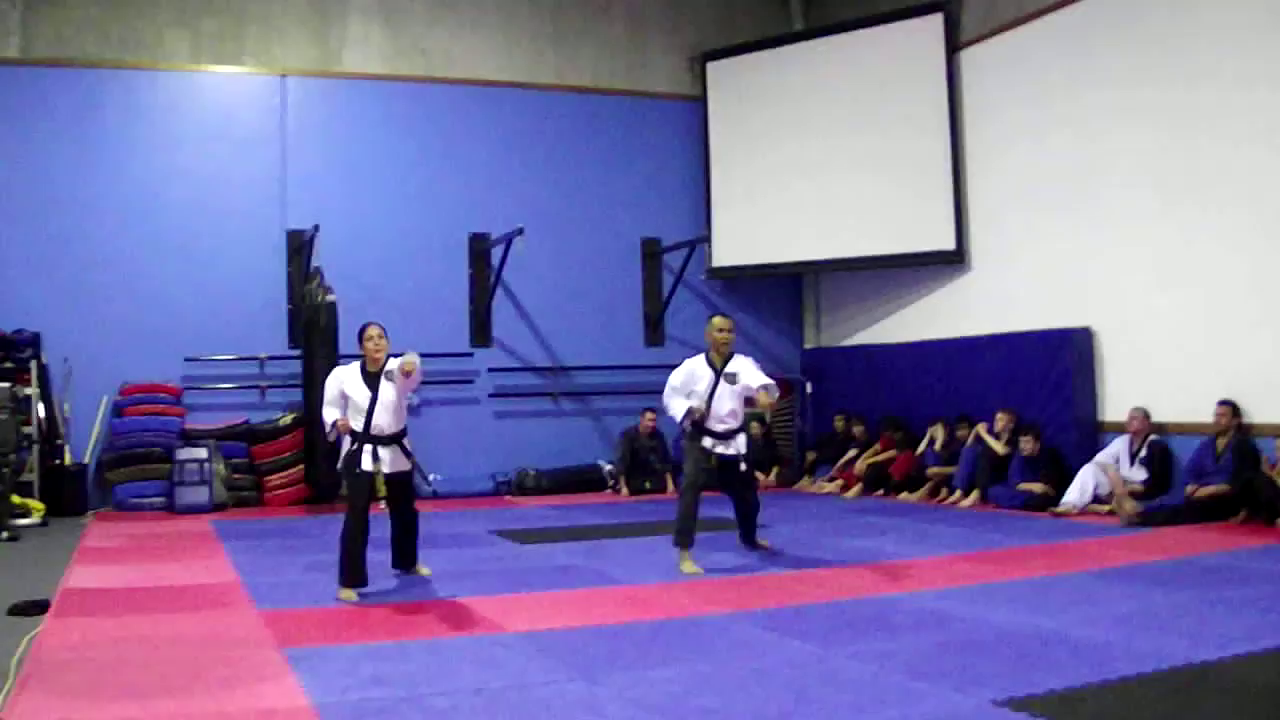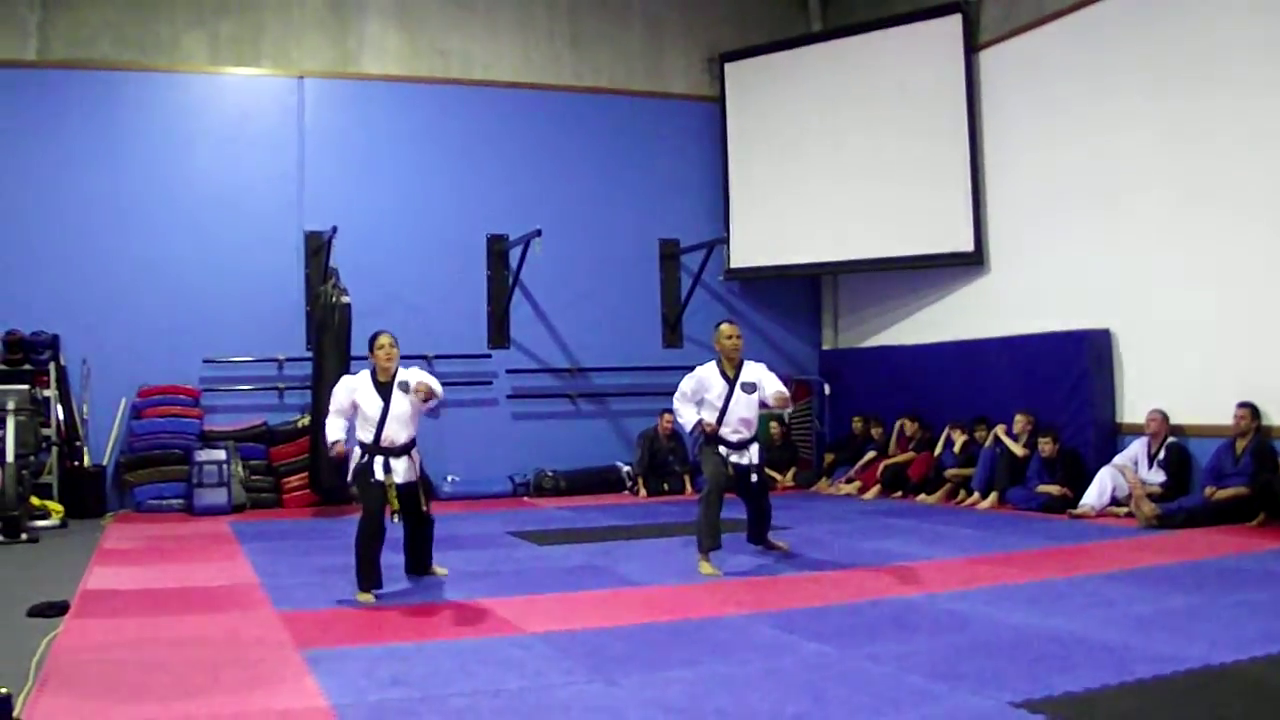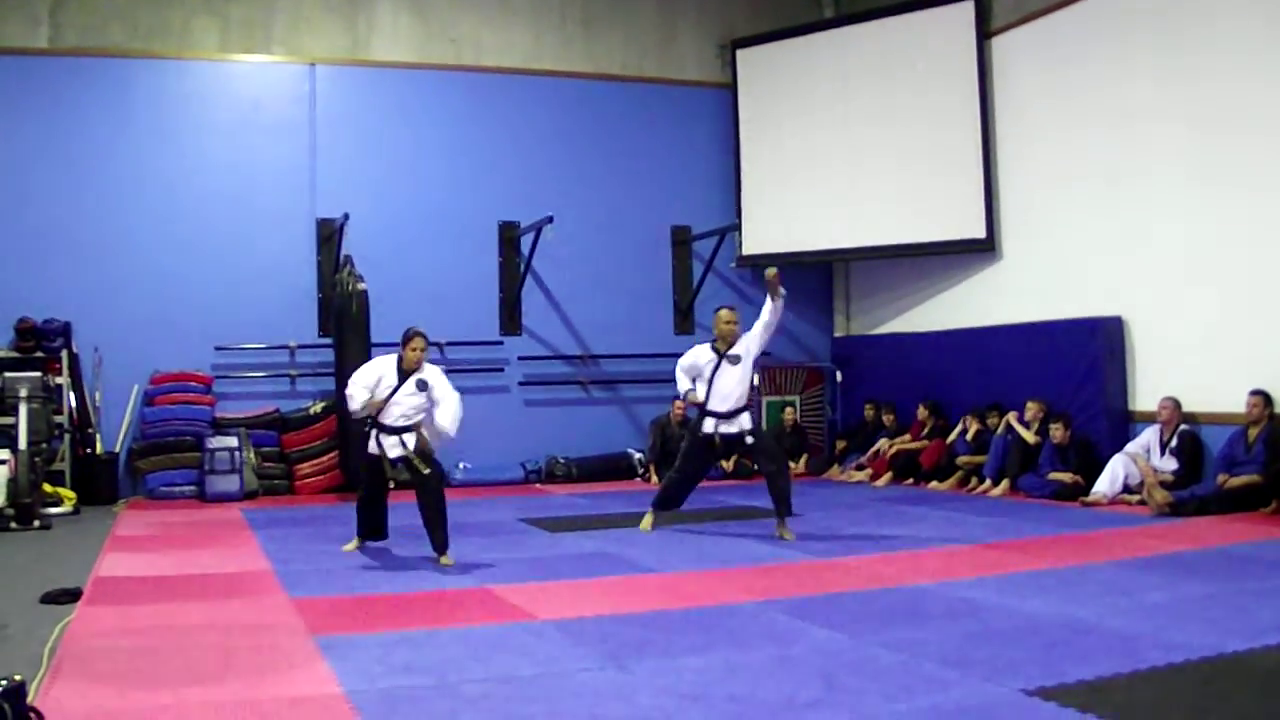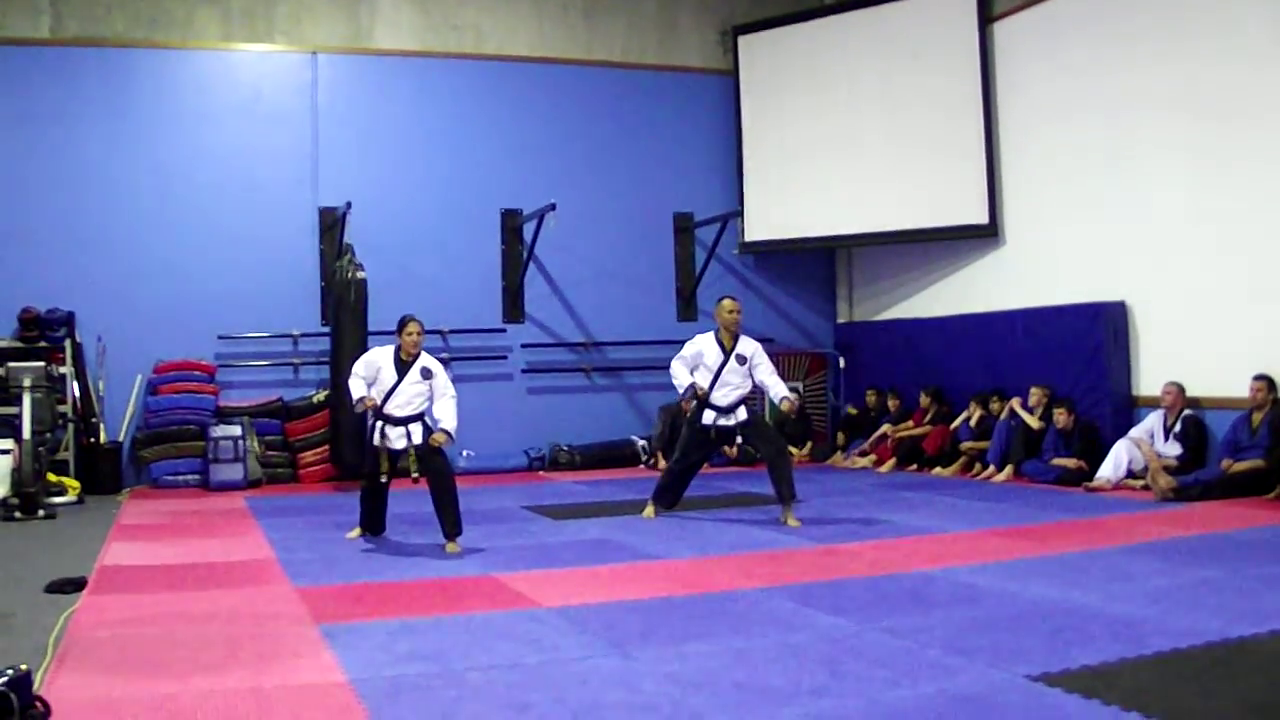
dt=1s
person 1, frame 1
left shoulder: (398, 368)
right shoulder: (345, 375)
left elbow: (410, 377)
right elbow: (331, 405)
left wrist: (410, 368)
right wrist: (335, 422)
left hip: (395, 452)
right hip: (360, 454)
left knee: (405, 511)
right knee: (357, 515)
left ankle: (407, 562)
right ankle: (349, 582)
person 1, frame 2
left shoulder: (412, 377)
right shoulder: (354, 385)
left elbow: (433, 392)
right elbow: (337, 414)
left wrist: (429, 391)
right wrist: (336, 440)
left hip: (406, 461)
right hip: (372, 463)
left knee: (419, 517)
right knee: (372, 521)
left ankle: (420, 566)
right ankle: (366, 585)
person 1, frame 3
left shoulder: (432, 375)
right shoulder: (382, 364)
left elbow: (451, 404)
right elbow: (355, 386)
left wrist: (437, 428)
right wrist: (365, 404)
left hip: (412, 441)
right hip: (380, 439)
left knee: (431, 489)
right knee: (371, 491)
left ankle: (442, 549)
right ankle: (364, 535)
person 1, frame 4
left shoulder: (431, 365)
right shoulder: (379, 356)
left elbow: (446, 398)
right elbow: (357, 376)
left wrist: (445, 429)
right wrist: (363, 398)
left hip: (417, 430)
right hip: (385, 430)
left knee: (442, 477)
right knee: (375, 480)
left ankle: (451, 536)
right ankle: (367, 526)
person 2, frame 1
left shoulder: (744, 364)
right shoulder: (692, 366)
left elbow: (761, 383)
right elbow: (671, 396)
left wrist: (766, 394)
right wrist: (688, 412)
left hip: (733, 443)
right hip: (700, 440)
left knee: (746, 493)
right knee: (691, 486)
left ankle: (750, 538)
right ankle: (685, 552)
person 2, frame 2
left shoulder: (757, 371)
right shoulder: (703, 374)
left elbow: (774, 389)
right elbow: (681, 401)
left wrist: (781, 398)
right wrist: (697, 423)
left hip: (746, 449)
right hip: (715, 447)
left knee: (759, 499)
right knee: (713, 489)
left ankle: (761, 539)
right ankle: (704, 556)
person 2, frame 3
left shoulder: (747, 344)
right shoulder: (700, 352)
left elbow: (770, 318)
right elbow: (682, 370)
left wrist: (774, 288)
right wrist: (687, 394)
left hip: (741, 424)
right hip: (708, 427)
left knee: (777, 466)
right knee: (684, 473)
left ankle: (782, 522)
right ankle: (654, 512)
person 2, frame 4
left shoulder: (751, 347)
right shoulder: (701, 343)
left elbow: (768, 376)
right elbow: (677, 365)
left wrist: (784, 397)
right wrist: (691, 387)
left hip: (739, 414)
right hip: (706, 415)
left knee: (777, 450)
right knee: (683, 461)
left ankle: (787, 510)
right ankle: (654, 502)
